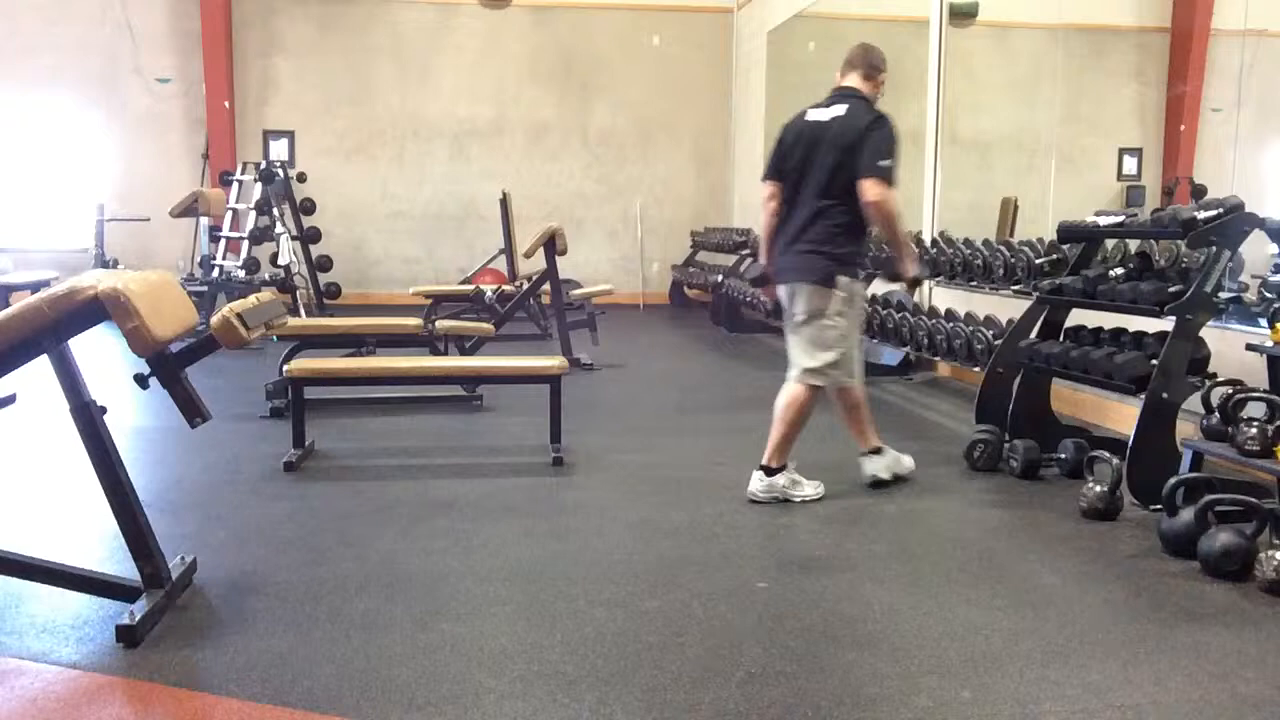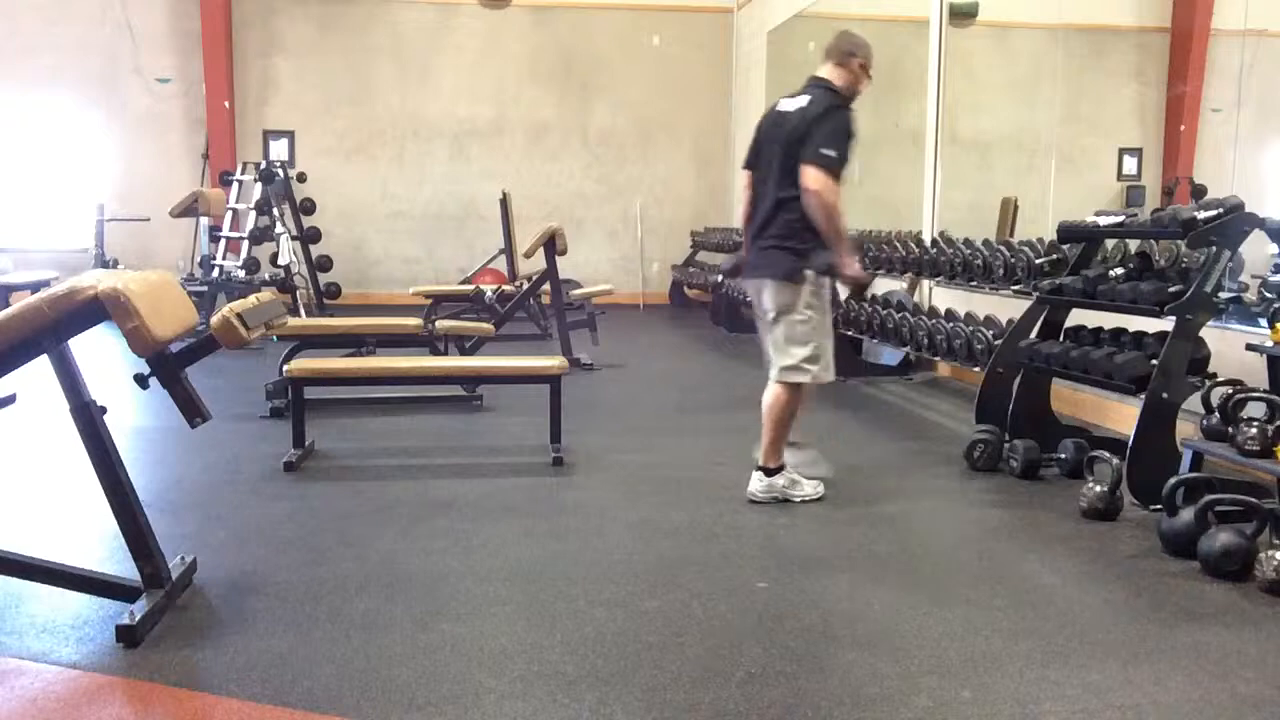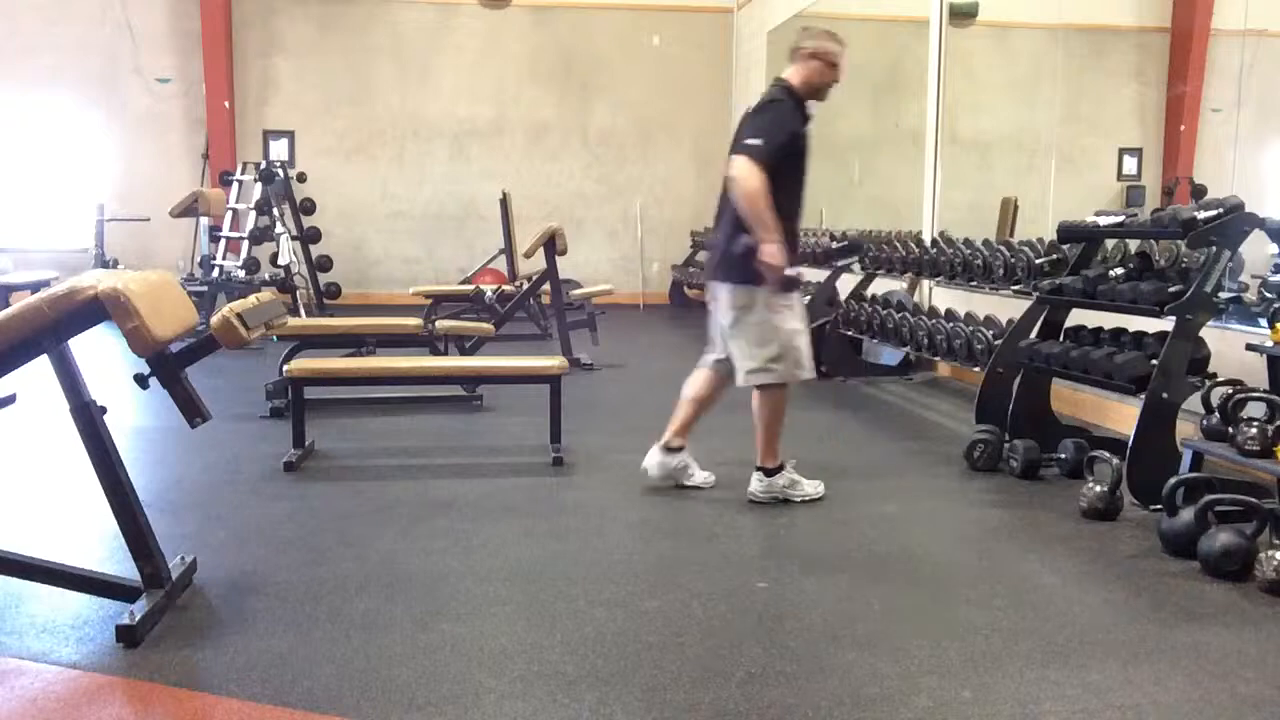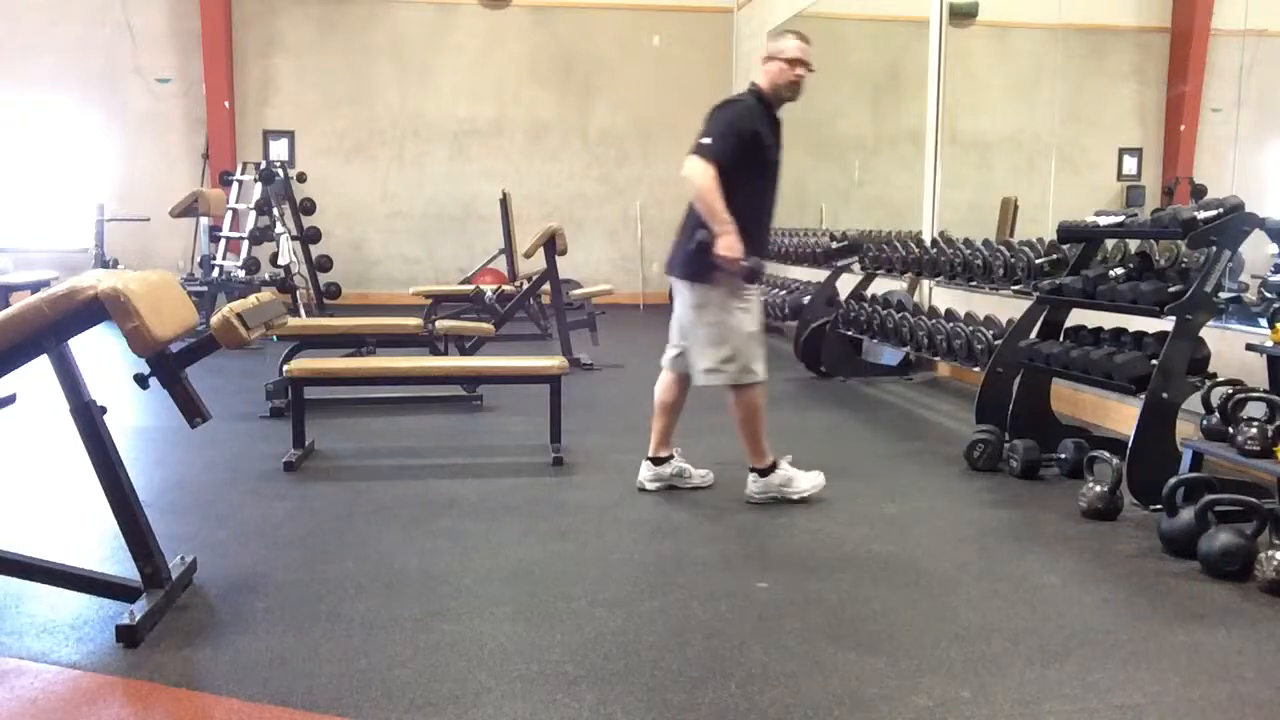
dt=0.2s
person 1, frame 1
left shoulder: (799, 122)
right shoulder: (873, 123)
left elbow: (771, 198)
right elbow: (874, 197)
left wrist: (767, 262)
right wrist: (905, 255)
left hip: (791, 263)
right hip: (830, 266)
left knee: (840, 367)
right knee: (812, 373)
left ankle: (875, 455)
right ankle: (771, 473)
person 1, frame 2
left shoulder: (780, 109)
right shoulder: (834, 114)
left elbow: (749, 184)
right elbow: (816, 186)
left wrist: (749, 245)
right wrist: (846, 254)
left hip: (764, 255)
right hip: (796, 260)
left knee: (794, 362)
right knee: (797, 368)
left ankle: (777, 453)
right ankle: (770, 474)
person 1, frame 3
left shoulder: (775, 110)
right shoulder: (781, 111)
right elbow: (744, 174)
right wrist: (771, 241)
left hip: (732, 260)
right hip: (756, 267)
left knee: (722, 363)
right knee: (777, 368)
left ankle: (670, 450)
right ankle: (771, 475)
person 1, frame 4
left shoulder: (764, 121)
right shoulder: (739, 111)
right elbow: (697, 169)
right wrist: (726, 234)
left hip: (701, 263)
right hip: (717, 265)
left knee: (683, 363)
right knee: (743, 371)
left ankle: (659, 461)
right ankle: (767, 472)
